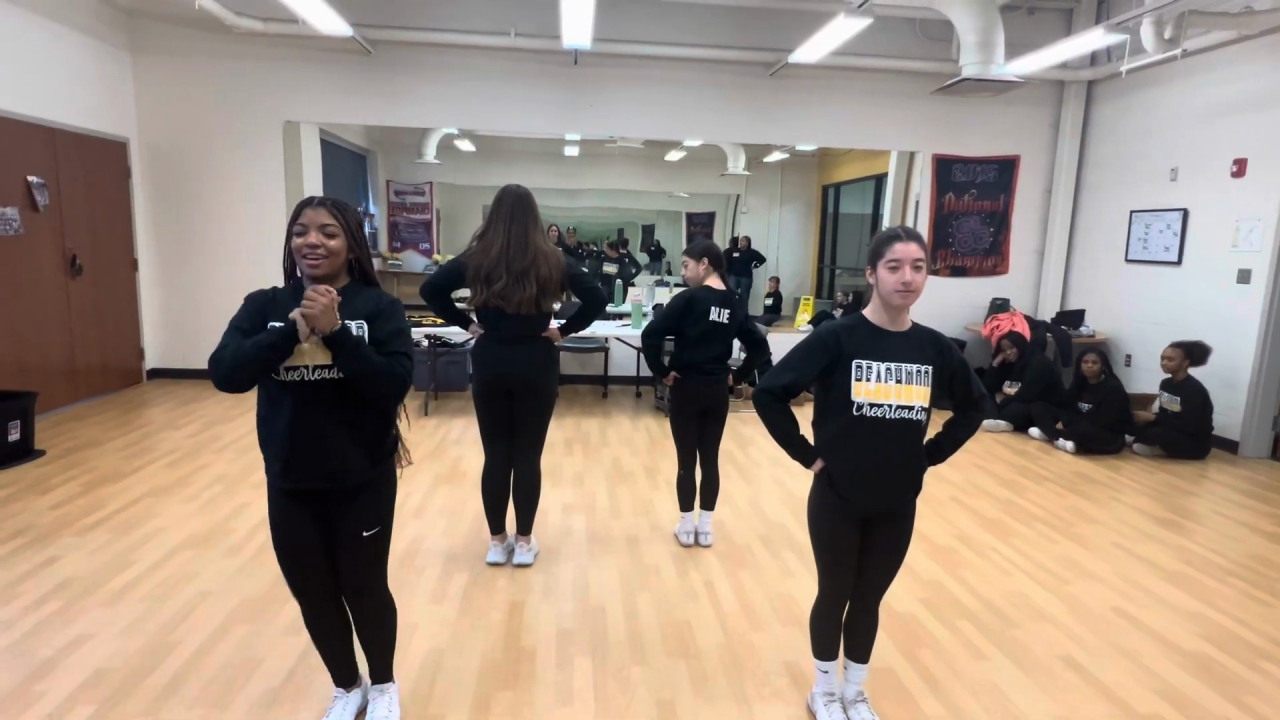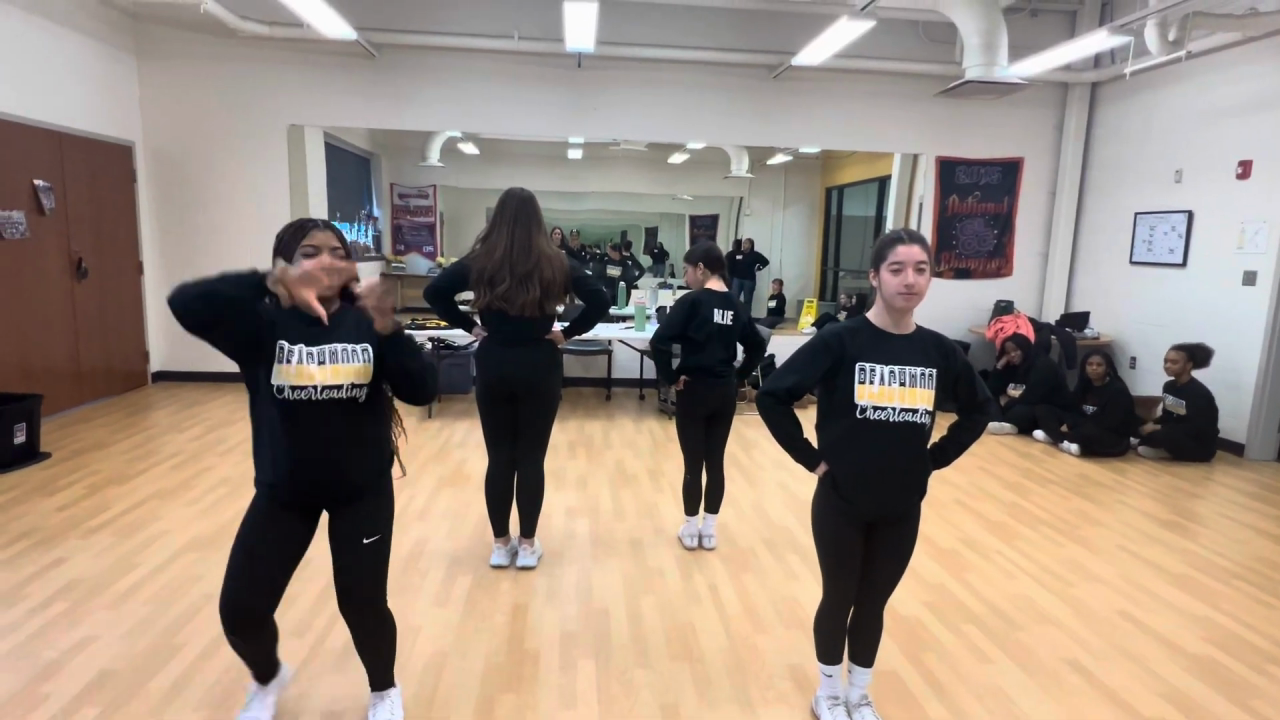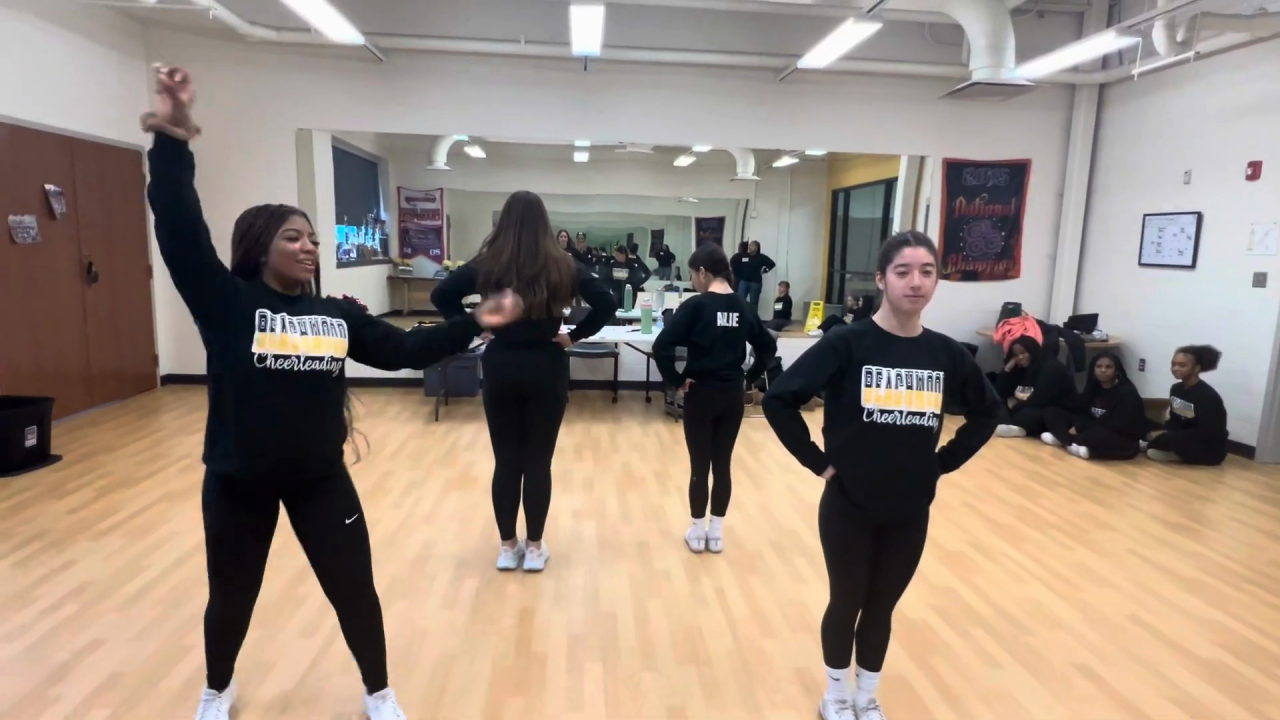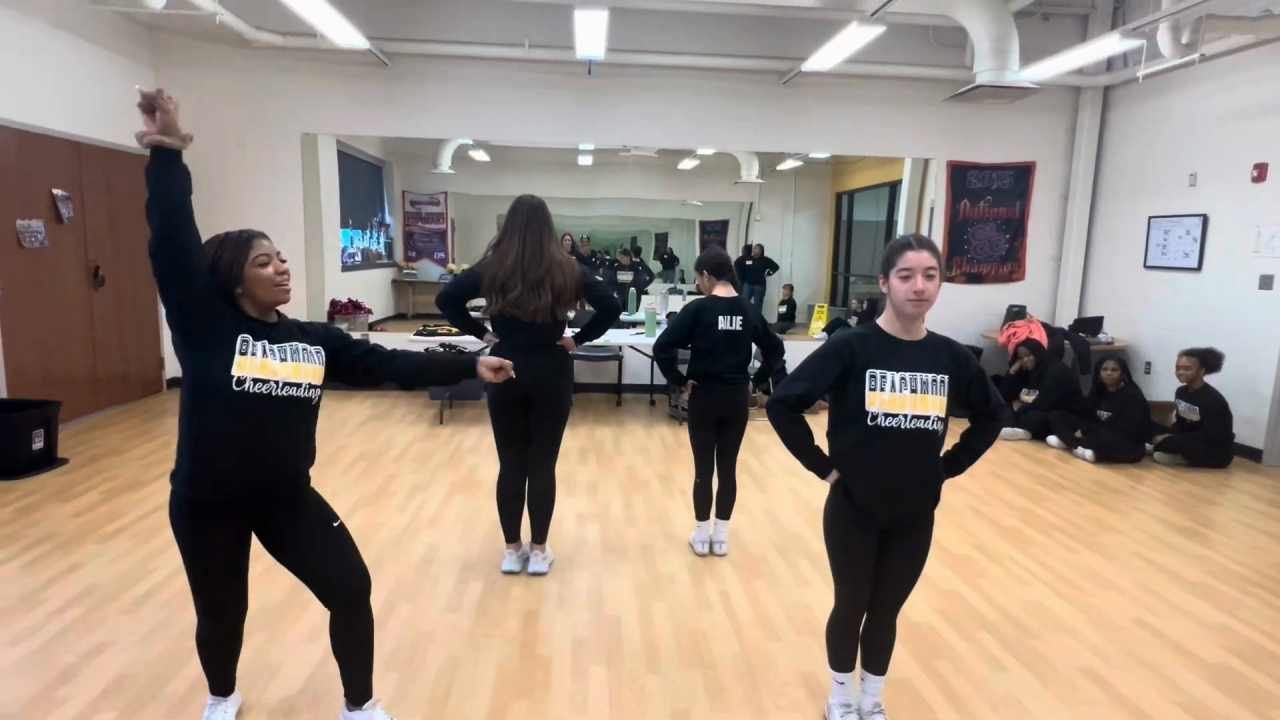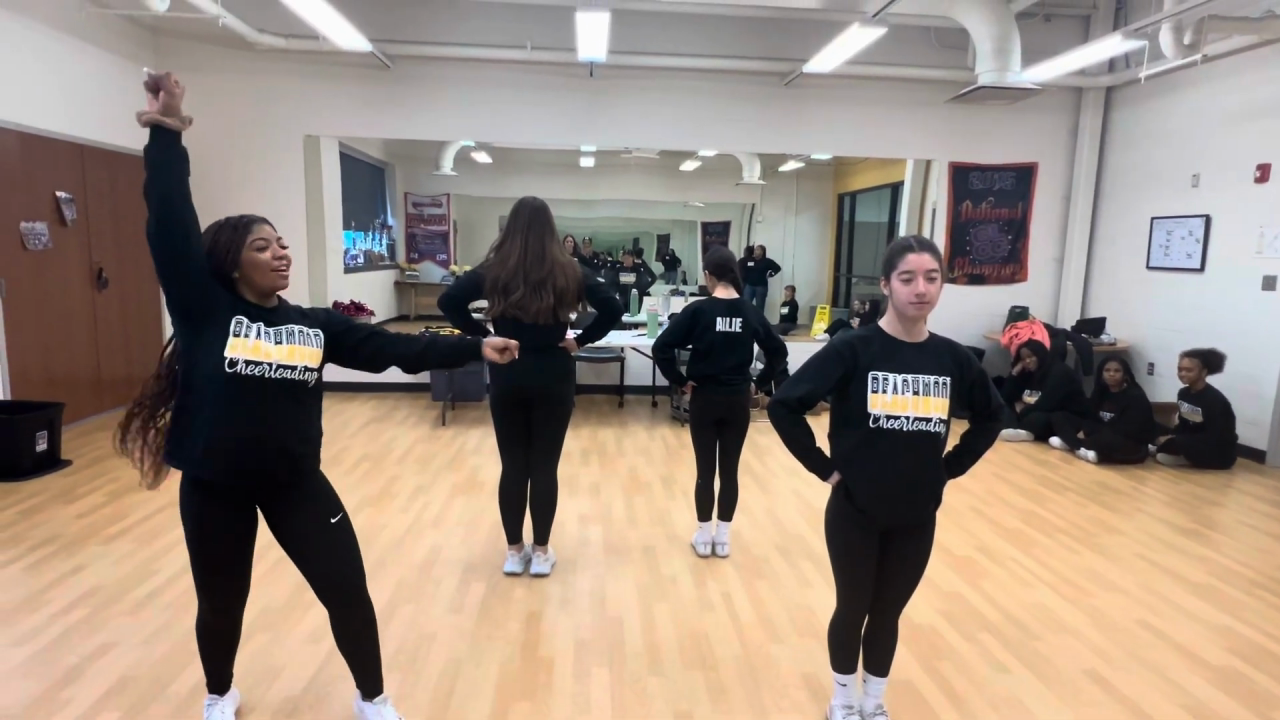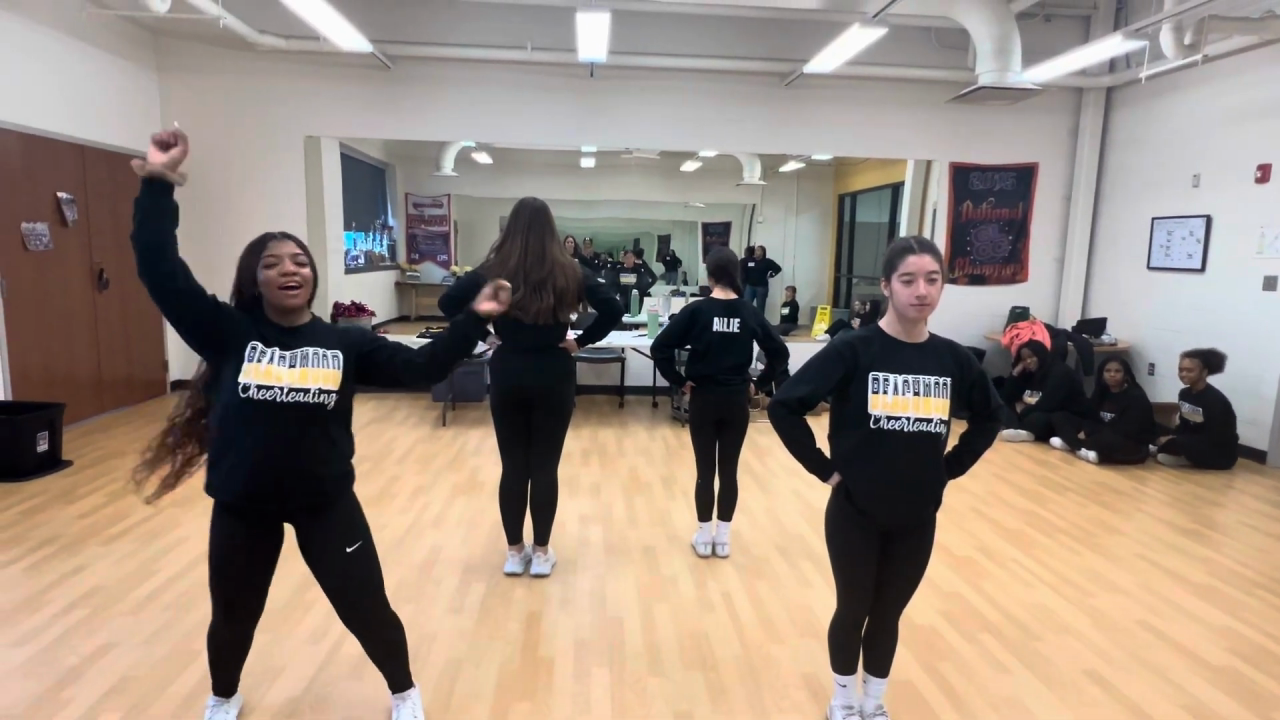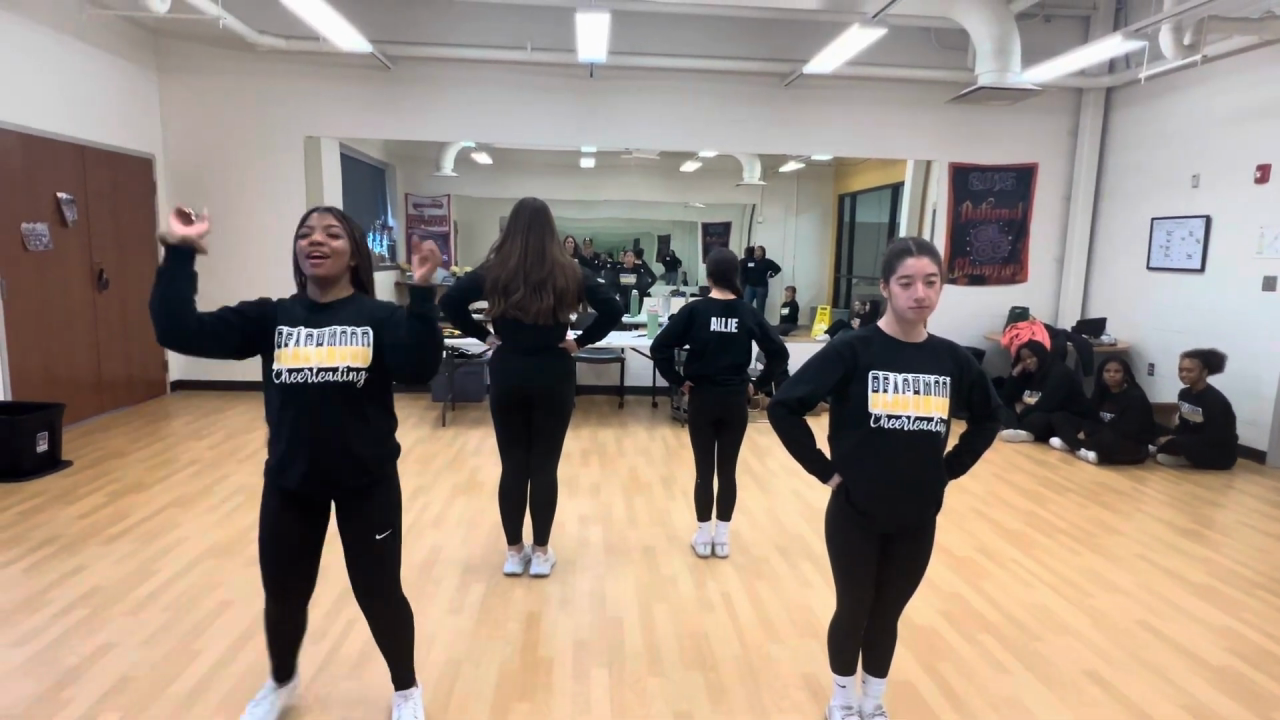
dt=0.2s
person 1, frame 1
left shoulder: (379, 308)
right shoulder: (264, 307)
left elbow: (393, 386)
right elbow: (225, 373)
left wrist: (336, 333)
right wrist: (293, 333)
left hip: (363, 479)
right hip: (291, 481)
left knee: (364, 588)
right knee: (313, 595)
person 1, frame 2
left shoulder: (371, 324)
right shoulder: (258, 323)
left elbow: (421, 390)
right elbow: (185, 303)
left wrist: (388, 331)
right wrist: (271, 284)
left hip: (361, 491)
right hip: (282, 492)
left knee: (362, 603)
right knee: (239, 606)
person 1, frame 3
left shoulder: (339, 317)
right shoulder: (229, 304)
left elbow: (404, 349)
right elbow: (178, 228)
left wrist: (474, 322)
right wrist: (171, 137)
left hip: (318, 482)
right hip: (238, 481)
left knee: (353, 592)
right knee: (231, 597)
person 1, frame 4
left shoulder: (317, 341)
right shoulder: (207, 327)
left elbow: (393, 365)
right elbow: (174, 244)
left wrist: (470, 365)
right wrist: (167, 153)
left hip: (289, 499)
right hip: (207, 502)
left knee: (351, 592)
right knee: (220, 615)
person 1, frame 5
left shoulder: (317, 325)
right shoulder: (205, 310)
left elbow: (395, 348)
right elbow: (170, 226)
left wrist: (474, 347)
right wrist: (166, 135)
left hip: (297, 484)
right hip: (214, 486)
left knee: (347, 591)
right knee: (220, 604)
person 1, frame 6
left shoulder: (345, 342)
right shoulder: (229, 335)
left elbow: (420, 366)
right elbow: (162, 271)
left wrist: (472, 320)
right wrist: (159, 184)
left hip: (326, 504)
right hip: (243, 506)
left knee: (367, 611)
right knee: (233, 617)
person 1, frame 7
left shoulder: (383, 318)
right shoulder: (267, 317)
left elbow: (418, 368)
right elbow: (179, 331)
left wrist: (422, 292)
right wrist: (178, 253)
left hip: (368, 483)
right hip: (290, 484)
left knee: (381, 595)
right knee: (285, 599)
person 2, frame 1
left shoulder: (935, 347)
right shoulder: (836, 338)
left elbow: (973, 406)
right elbow: (768, 393)
left wrist: (931, 455)
right wrist: (808, 454)
left hip: (898, 504)
right hip: (837, 499)
left knee: (869, 600)
right knee: (834, 595)
person 2, frame 2
left shoulder: (939, 350)
right shoulder: (840, 340)
left elbow: (979, 409)
right elbow: (771, 396)
left wrist: (936, 458)
right wrist: (811, 457)
left hip: (902, 507)
right hip: (841, 503)
left knee: (873, 603)
right knee: (838, 599)
person 2, frame 3
left shoulder: (947, 353)
right shoulder: (846, 343)
left elbow: (986, 413)
right elbow: (778, 400)
left wrist: (943, 462)
right wrist: (818, 461)
left hip: (910, 511)
right hip: (849, 506)
left knee: (882, 607)
right knee: (846, 603)
person 2, frame 4
left shoulder: (951, 356)
right shoulder: (850, 347)
left elbow: (992, 416)
right elbow: (782, 403)
left wrist: (948, 466)
right wrist: (823, 465)
left hip: (915, 515)
right hip: (853, 510)
left knee: (886, 611)
right knee: (851, 606)
person 2, frame 5
left shoulder: (953, 357)
right shoulder: (852, 349)
left elbow: (990, 417)
right elbow: (783, 406)
left wrist: (949, 468)
right wrist: (824, 467)
left hip: (917, 517)
right hip: (855, 512)
left knee: (888, 612)
right knee: (853, 609)
person 2, frame 6
left shoulder: (954, 358)
right shoulder: (852, 350)
left elbow: (988, 418)
right elbow: (784, 406)
left wrist: (949, 469)
right wrist: (824, 467)
left hip: (918, 517)
right hip: (856, 512)
left knee: (889, 613)
right knee: (853, 610)
person 2, frame 7
left shoulder: (953, 358)
right shoulder: (851, 350)
left elbow: (988, 418)
right elbow: (783, 407)
left wrist: (950, 469)
right wrist: (824, 468)
left hip: (918, 518)
right hip: (856, 513)
left knee: (888, 614)
right knee: (853, 610)
person 3, frame 1
left shoulder: (476, 259)
right shoulder: (552, 261)
left elbow: (430, 289)
right elbow: (597, 298)
left wrist: (466, 323)
right wrist: (564, 329)
left hip: (490, 364)
right hip: (536, 365)
left knee: (495, 455)
right knee: (528, 456)
left ankle: (497, 541)
right ankle: (524, 542)
person 3, frame 2
left shoulder: (480, 262)
right shoulder: (555, 264)
left elbow: (434, 292)
right elbow: (600, 301)
left wrist: (470, 326)
right wrist: (568, 332)
left hip: (493, 366)
right hip: (539, 368)
left knee: (499, 458)
right knee: (531, 459)
left ankle: (501, 544)
right ankle: (527, 545)
person 3, frame 3
left shoulder: (486, 265)
right shoulder: (561, 267)
left elbow: (443, 296)
right elbow: (606, 303)
right wrist: (574, 335)
left hip: (500, 369)
right hip: (546, 370)
left knee: (506, 460)
right knee: (538, 461)
left ankle: (507, 546)
right ankle: (534, 547)
person 3, frame 4
left shoulder: (491, 269)
right shoulder: (566, 270)
left elbow: (446, 300)
right elbow: (611, 306)
left wrist: (480, 333)
right wrist: (578, 338)
right hip: (550, 373)
left knee: (510, 464)
right knee: (543, 465)
left ankle: (512, 550)
right ankle: (538, 550)
person 3, frame 5
left shoulder: (493, 271)
right shoulder: (568, 272)
left elbow: (448, 301)
right elbow: (613, 308)
left wrist: (483, 334)
right wrist: (581, 339)
left hip: (507, 375)
right hip: (553, 375)
left knee: (513, 465)
right knee: (545, 466)
left ankle: (514, 550)
right ankle: (541, 552)
person 3, frame 6
left shoulder: (494, 271)
right shoulder: (568, 272)
left elbow: (448, 301)
right elbow: (613, 309)
right wrist: (581, 341)
left hip: (507, 375)
right hip: (553, 376)
left knee: (513, 466)
right knee: (545, 466)
left ankle: (514, 551)
right ankle: (541, 552)
person 3, frame 7
left shoulder: (493, 271)
right shoulder: (568, 272)
left elbow: (448, 302)
right elbow: (613, 309)
left wrist: (483, 335)
right wrist: (580, 341)
left hip: (507, 375)
right hip: (553, 377)
left knee: (511, 466)
right knee: (545, 467)
left ankle: (514, 551)
right ankle: (540, 551)
person 4, frame 1
left shoulder: (690, 298)
right shoulder: (734, 304)
left elbow: (651, 334)
right elbow: (760, 347)
left wrist: (662, 371)
right wrist: (737, 375)
left hip: (686, 388)
right hip: (718, 390)
left knee: (686, 460)
right knee: (710, 459)
left ankle: (686, 526)
right ankle: (705, 526)
person 4, frame 2
left shoulder: (693, 301)
right shoulder: (736, 306)
left elbow: (660, 341)
right elbow: (757, 346)
left wrist: (670, 377)
right wrist: (737, 376)
left hip: (694, 391)
right hip: (726, 393)
left knee: (693, 464)
right knee: (715, 462)
left ankle: (691, 529)
right ankle: (709, 529)
person 4, frame 3
left shoulder: (696, 306)
right shoulder: (743, 307)
left elbow: (662, 346)
right elbow: (768, 346)
left wrist: (676, 380)
right wrist: (748, 377)
left hip: (701, 394)
right hip: (733, 395)
left knee: (700, 466)
right knee: (722, 464)
left ankle: (697, 531)
right ankle: (716, 532)
person 4, frame 4
left shoulder: (698, 309)
right shoulder: (748, 310)
left elbow: (662, 347)
right elbow: (775, 349)
left wrist: (680, 380)
right wrist: (756, 380)
left hip: (705, 396)
right hip: (738, 398)
left knee: (703, 469)
right knee: (728, 468)
left ankle: (702, 535)
right ankle: (721, 535)
person 4, frame 5
left shoulder: (698, 311)
right shoulder: (750, 312)
left elbow: (661, 348)
right elbow: (778, 351)
left wrist: (680, 381)
right wrist: (759, 382)
left hip: (704, 398)
right hip: (739, 400)
left knee: (706, 470)
right knee: (730, 470)
left ankle: (704, 536)
right ankle: (723, 536)
person 4, frame 6
left shoulder: (696, 311)
right shoulder: (750, 312)
left elbow: (660, 347)
right elbow: (779, 352)
left wrist: (679, 381)
right wrist: (759, 383)
left hip: (703, 399)
right hip: (737, 400)
left knee: (705, 470)
right knee: (729, 470)
left ankle: (704, 536)
right ankle: (723, 537)
person 4, frame 7
left shoulder: (694, 311)
right shoulder: (748, 313)
left elbow: (659, 347)
right elbow: (779, 353)
left wrist: (677, 381)
right wrist: (758, 384)
left hip: (702, 399)
right hip: (736, 400)
left knee: (704, 470)
right knee: (727, 470)
left ankle: (703, 536)
right ankle: (722, 537)
